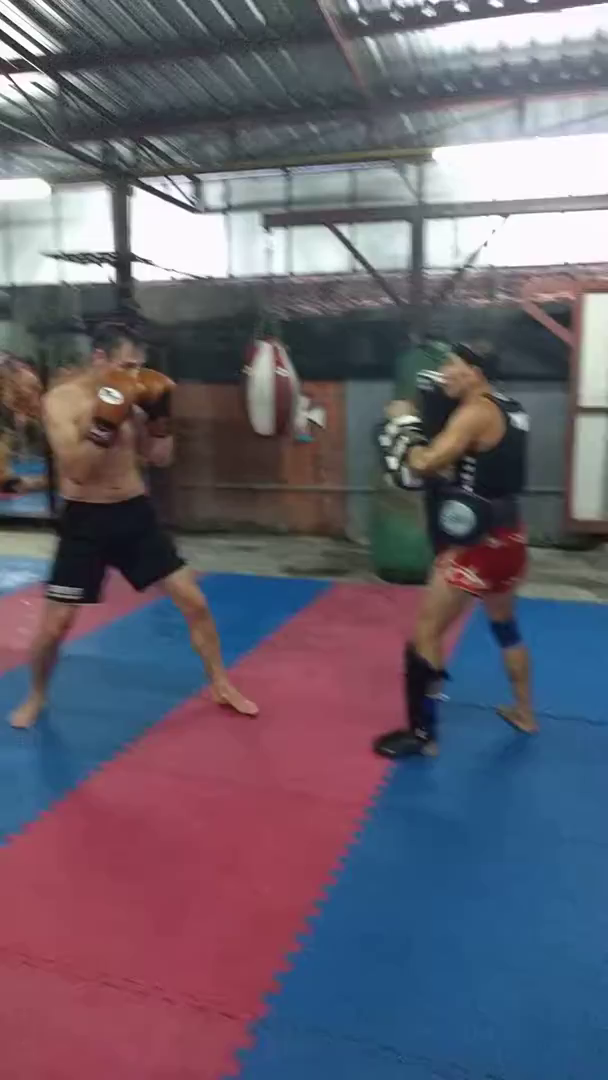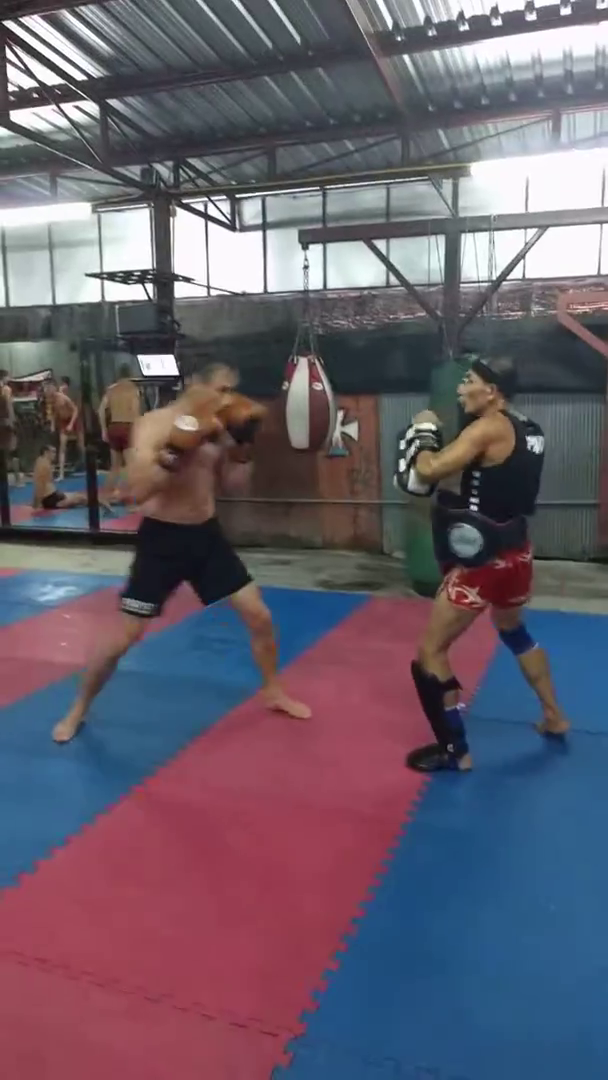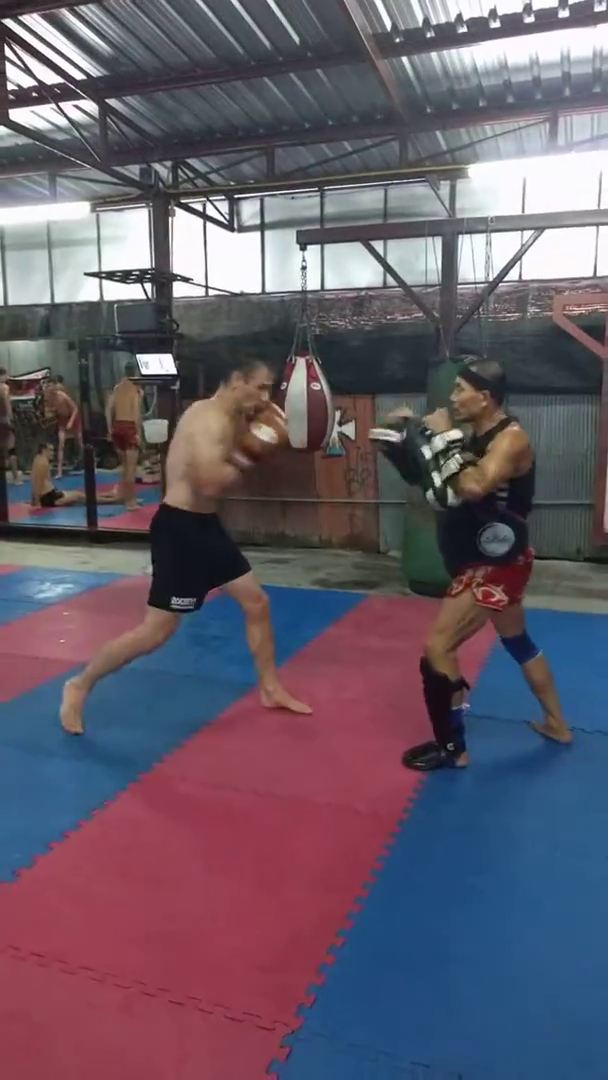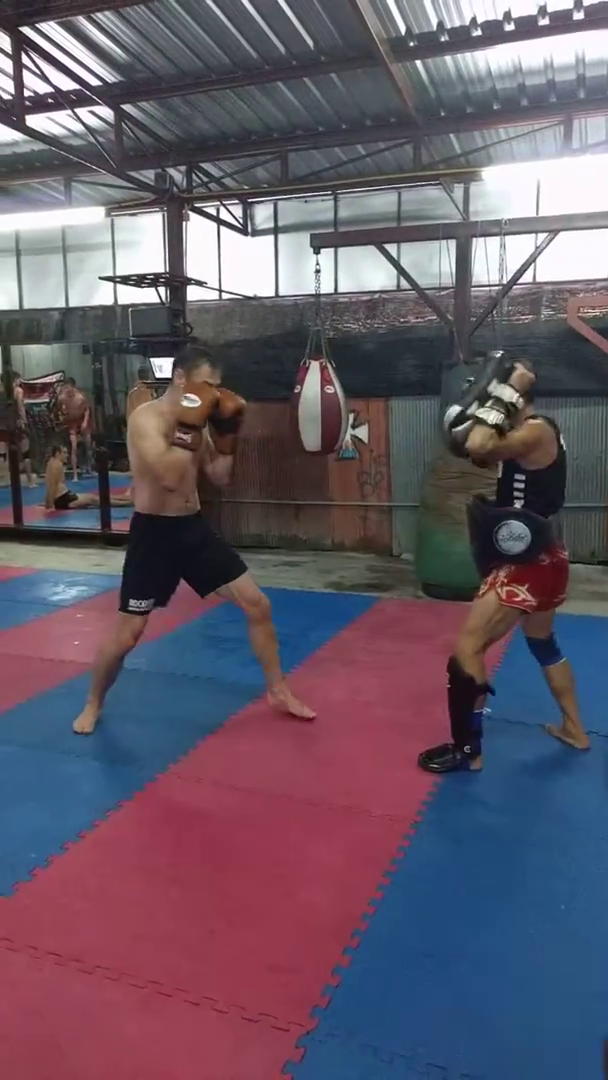
dt=0.4s
person 1, frame 1
left shoulder: (474, 414)
right shoulder: (508, 410)
left elbow: (422, 466)
left wrist: (403, 421)
left hip: (476, 542)
right hip: (508, 535)
left knee: (424, 633)
right knee: (505, 626)
left ankle: (422, 735)
right ankle: (523, 713)
person 1, frame 2
left shoulder: (488, 428)
right shoulder: (528, 429)
left elbow: (423, 476)
left wrist: (424, 429)
left hip: (479, 562)
right hip: (513, 555)
left knee: (429, 650)
right knee: (516, 633)
left ankle: (454, 750)
right ankle: (553, 716)
person 1, frame 3
left shoulder: (511, 438)
right shoulder: (482, 435)
left elbow: (473, 488)
right elbow: (442, 476)
left wrist: (447, 437)
left hip: (495, 562)
right hip: (499, 558)
left knee: (437, 647)
right knee: (518, 641)
left ankle: (451, 748)
right ankle: (556, 724)
person 1, frame 4
left shoulder: (535, 430)
right shoulder: (532, 429)
left elbow: (478, 445)
right elbow: (467, 443)
left wrist: (504, 394)
right wrist: (487, 395)
left hip: (526, 563)
right hip: (544, 557)
left knee: (467, 648)
right knee: (543, 644)
left ankle: (467, 749)
right ankle: (574, 729)
person 2, frame 1
left shoulder: (131, 397)
right shoulder: (61, 399)
left elbow: (160, 459)
right elbow: (76, 470)
left wrist: (160, 416)
right wrist: (105, 423)
left hip: (135, 512)
right hip: (84, 520)
left knee: (193, 601)
right knee: (55, 624)
left ankle: (220, 685)
right ankle: (36, 697)
person 2, frame 2
left shoulder: (220, 423)
right shoulder: (154, 424)
left elbow: (236, 483)
right elbow: (138, 490)
left wrist: (243, 442)
right wrist: (174, 451)
left hip: (206, 536)
right hip: (163, 538)
left knee: (259, 616)
right knee: (124, 636)
left ankle: (274, 692)
right ankle: (78, 709)
person 2, frame 3
left shoulder: (226, 415)
right shoulder: (209, 417)
left elbow: (219, 477)
right elbow: (210, 485)
right wrist: (247, 456)
left hip: (205, 524)
right hip: (177, 527)
left knee: (257, 601)
right knee: (158, 631)
left ankle: (270, 689)
right ankle: (79, 686)
person 2, frame 4
left shoulder: (196, 419)
right shoulder: (146, 417)
left elbow: (220, 478)
right elbow: (170, 478)
left wrist: (226, 434)
right wrist: (187, 427)
left hip: (196, 527)
right hip: (154, 532)
left knee: (257, 605)
right knee: (126, 636)
left ankle: (278, 692)
right ankle: (94, 705)
